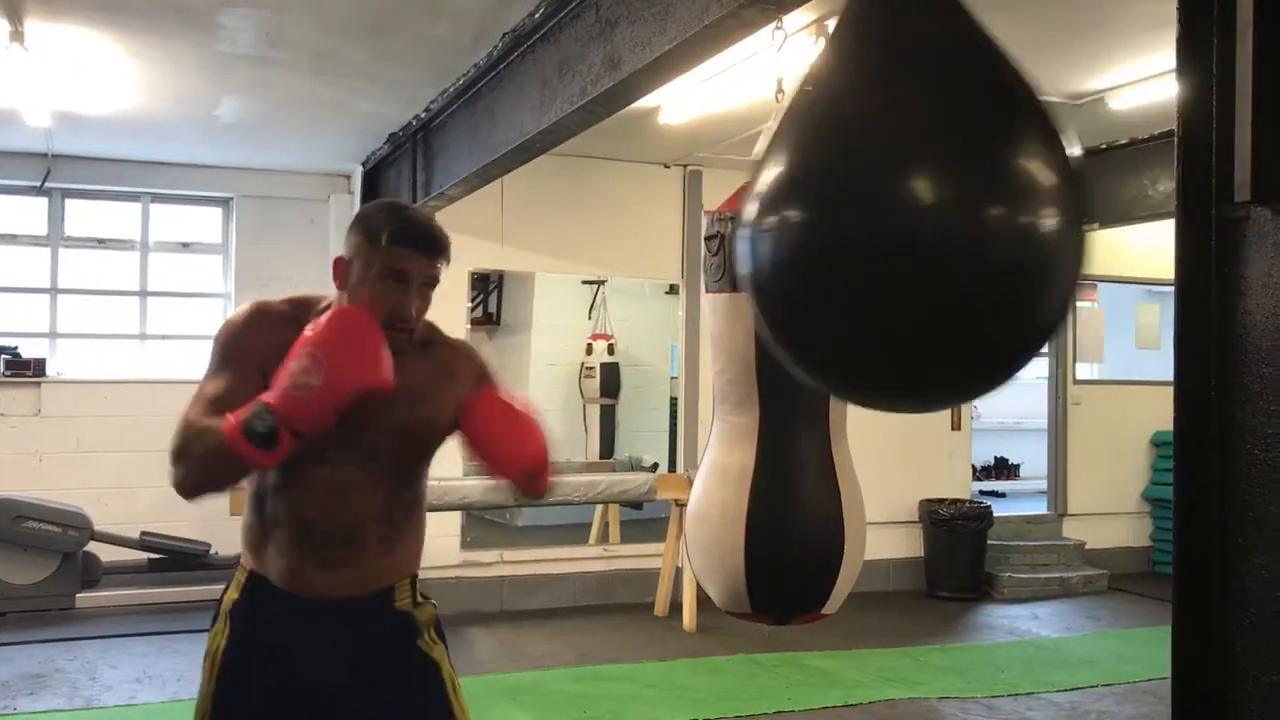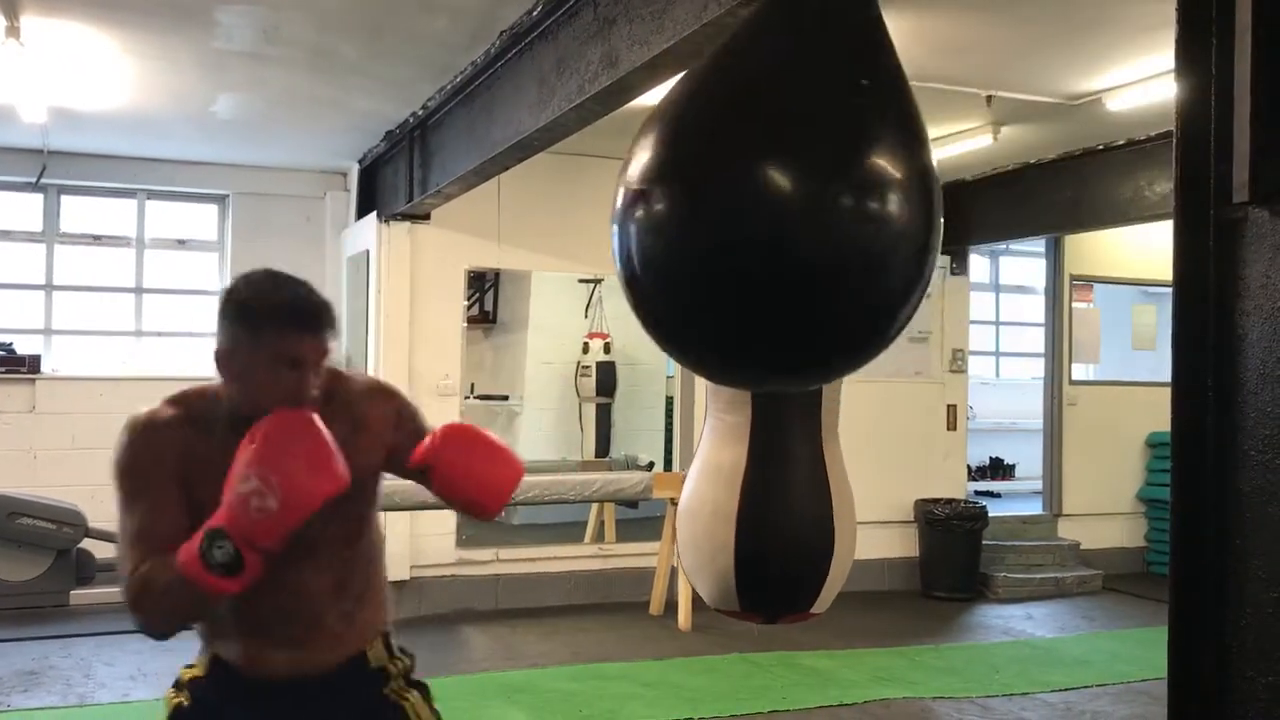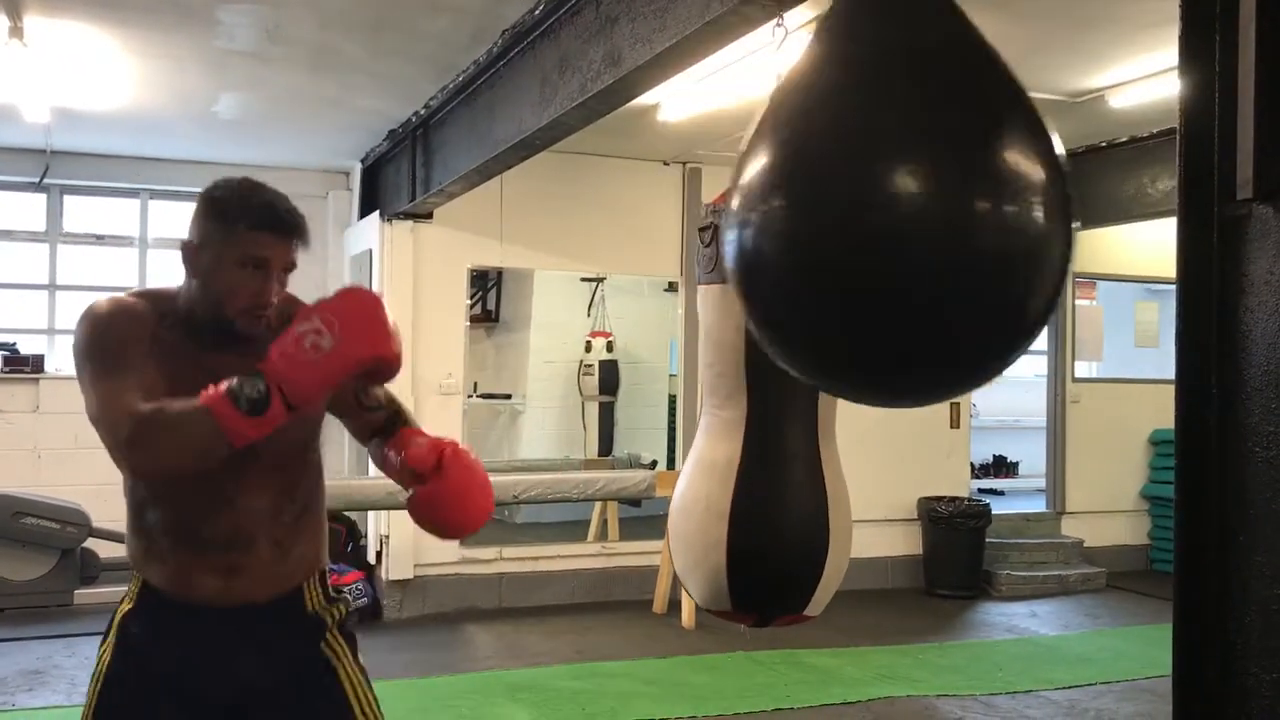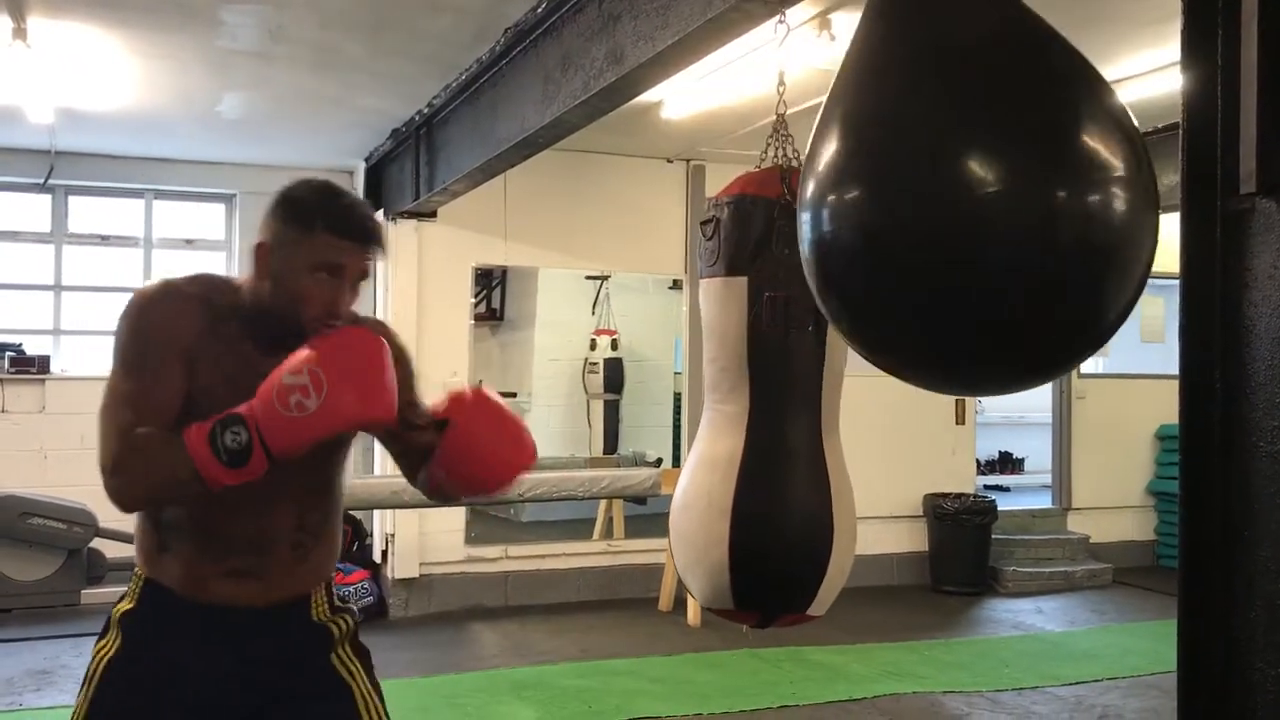
dt=0.4s
person 1, frame 1
left shoulder: (449, 367)
right shoulder: (261, 331)
left elbow: (529, 484)
right elbow: (191, 470)
left wrist: (523, 459)
right wrist: (283, 411)
left hip: (385, 619)
right hip: (262, 615)
person 1, frame 2
left shoulder: (370, 410)
right shoulder: (161, 439)
left elbow: (442, 467)
right elbow: (154, 609)
left wrist: (465, 473)
right wrist: (236, 539)
person 1, frame 3
left shoulder: (319, 335)
right shoulder: (121, 327)
left elbow: (383, 421)
right elbow: (142, 450)
left wrist: (425, 456)
right wrist: (274, 389)
left hip: (294, 629)
right hip: (161, 629)
person 1, frame 4
left shoulder: (366, 349)
right shoulder: (170, 316)
left elbow: (429, 469)
right elbow: (126, 476)
left wrist: (463, 449)
right wrist: (261, 428)
left hip: (297, 634)
right hip: (164, 628)
